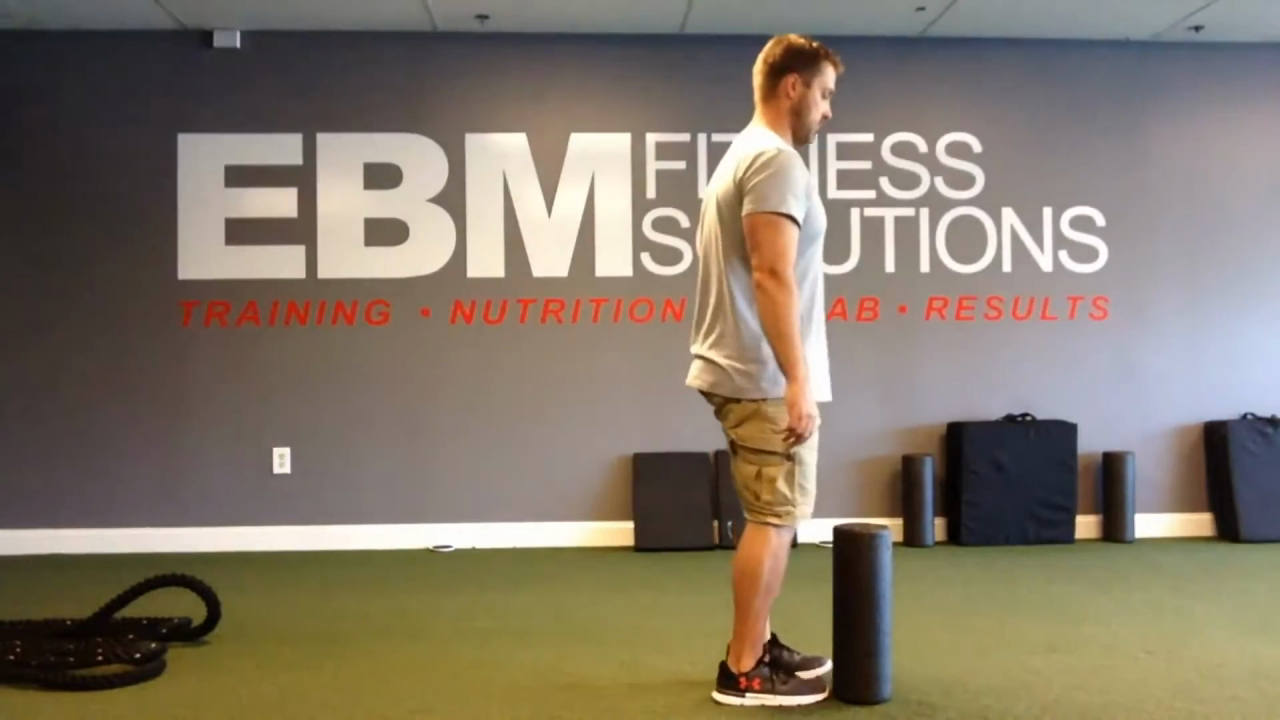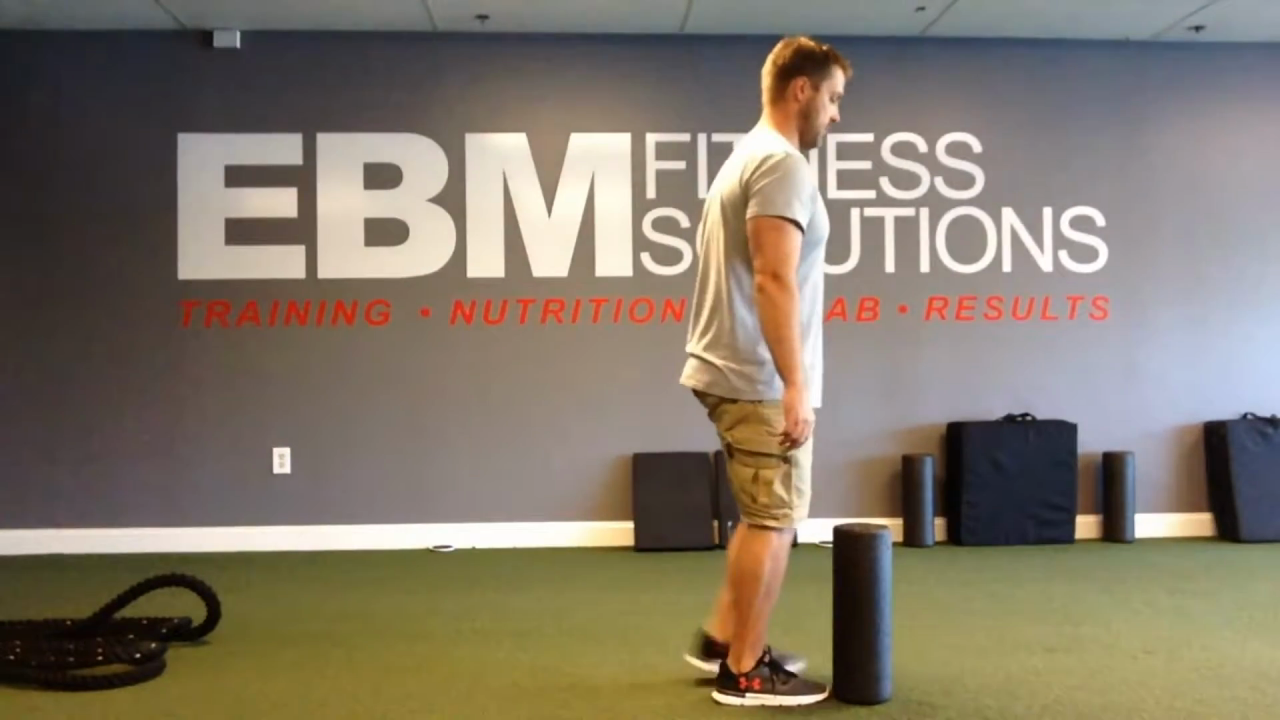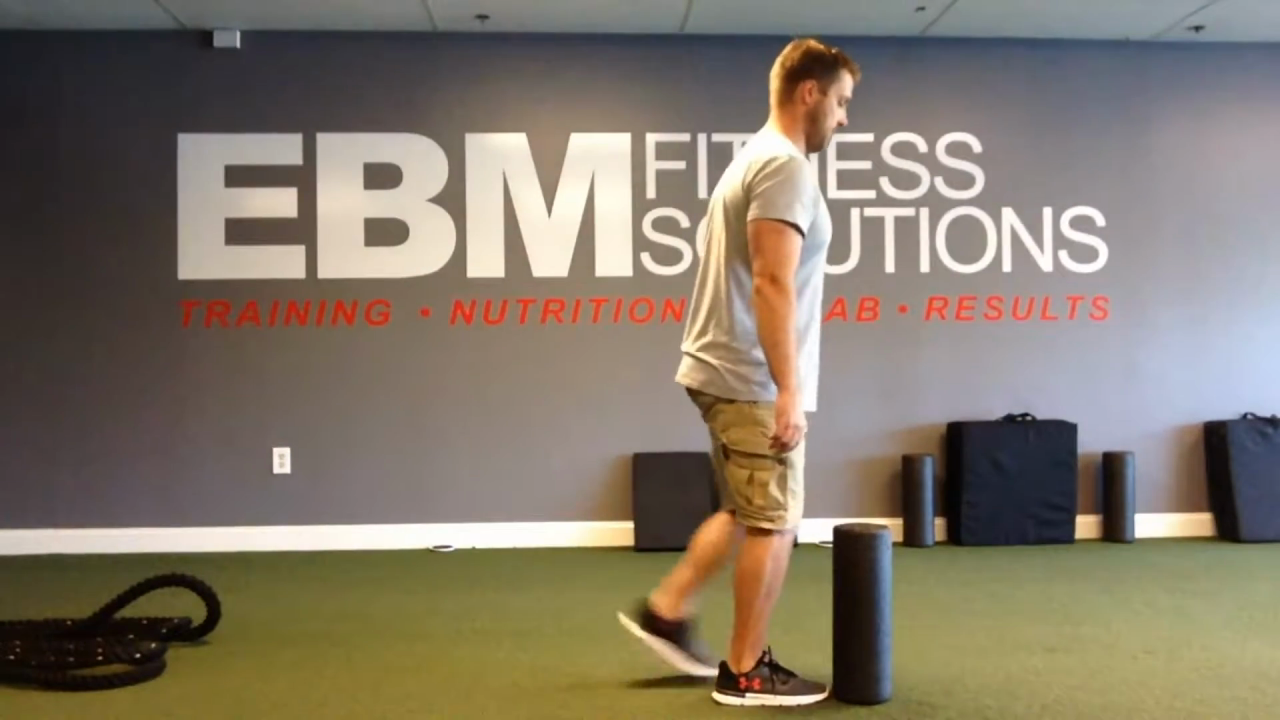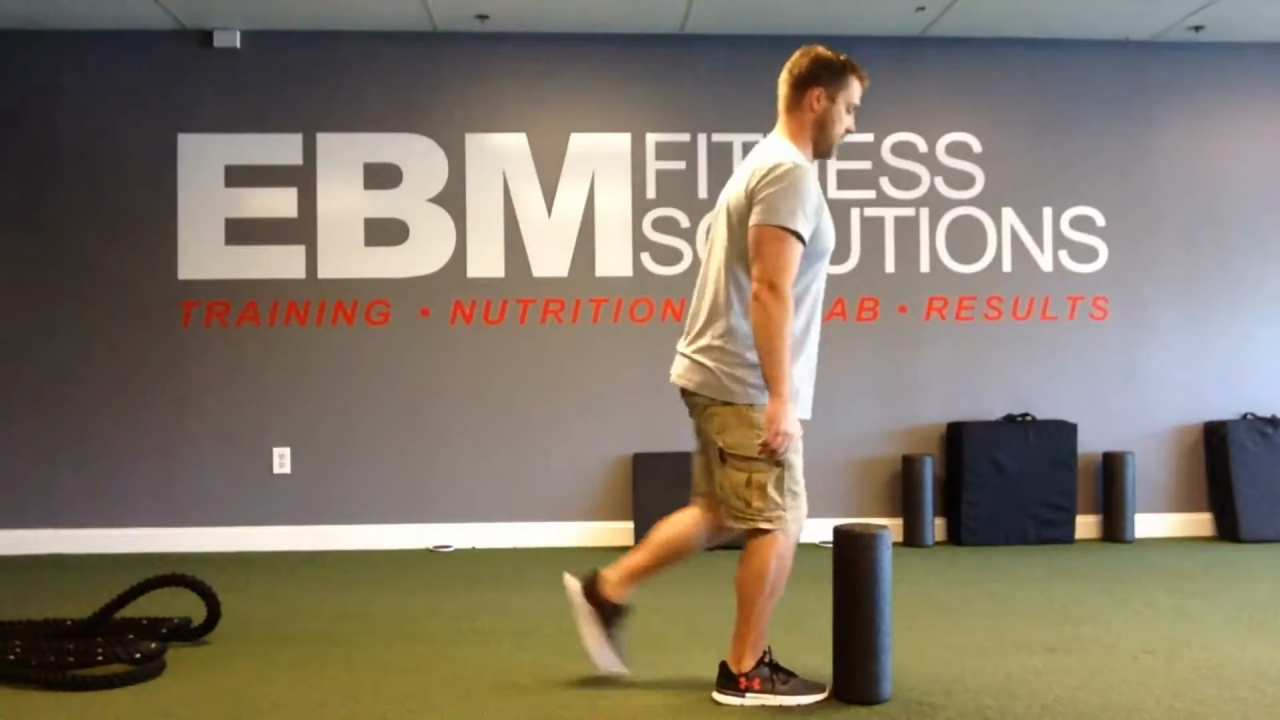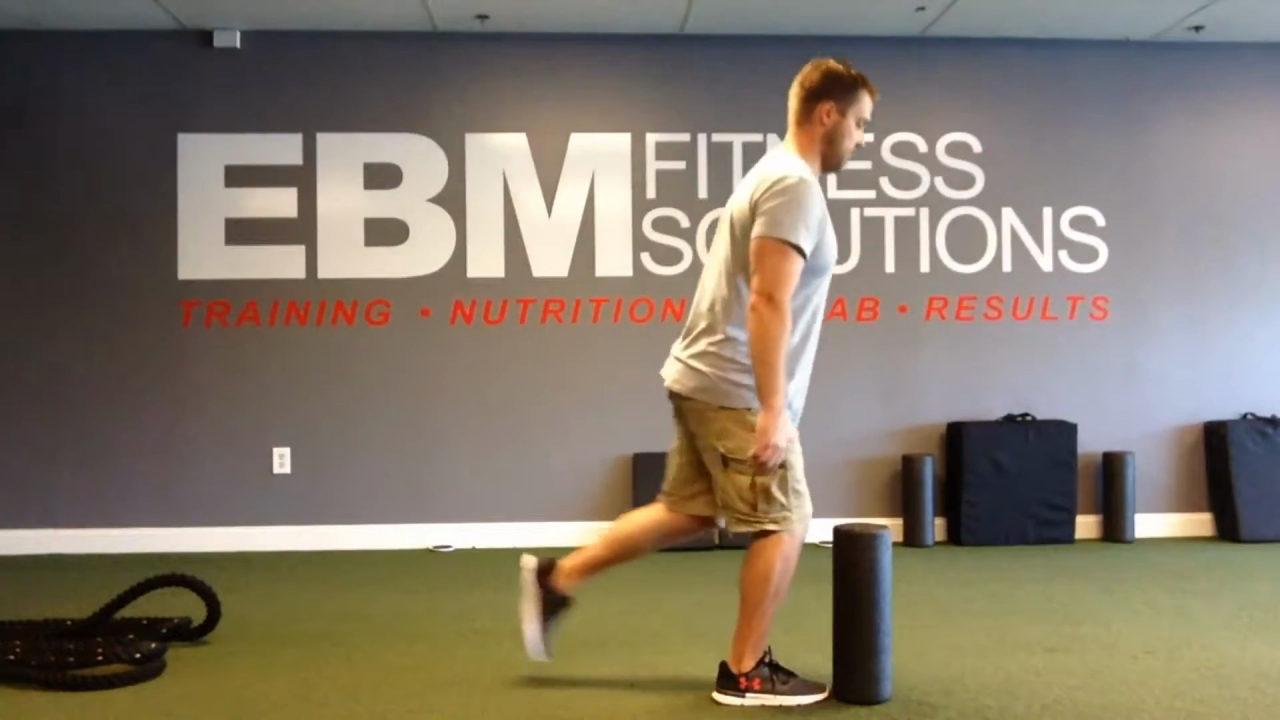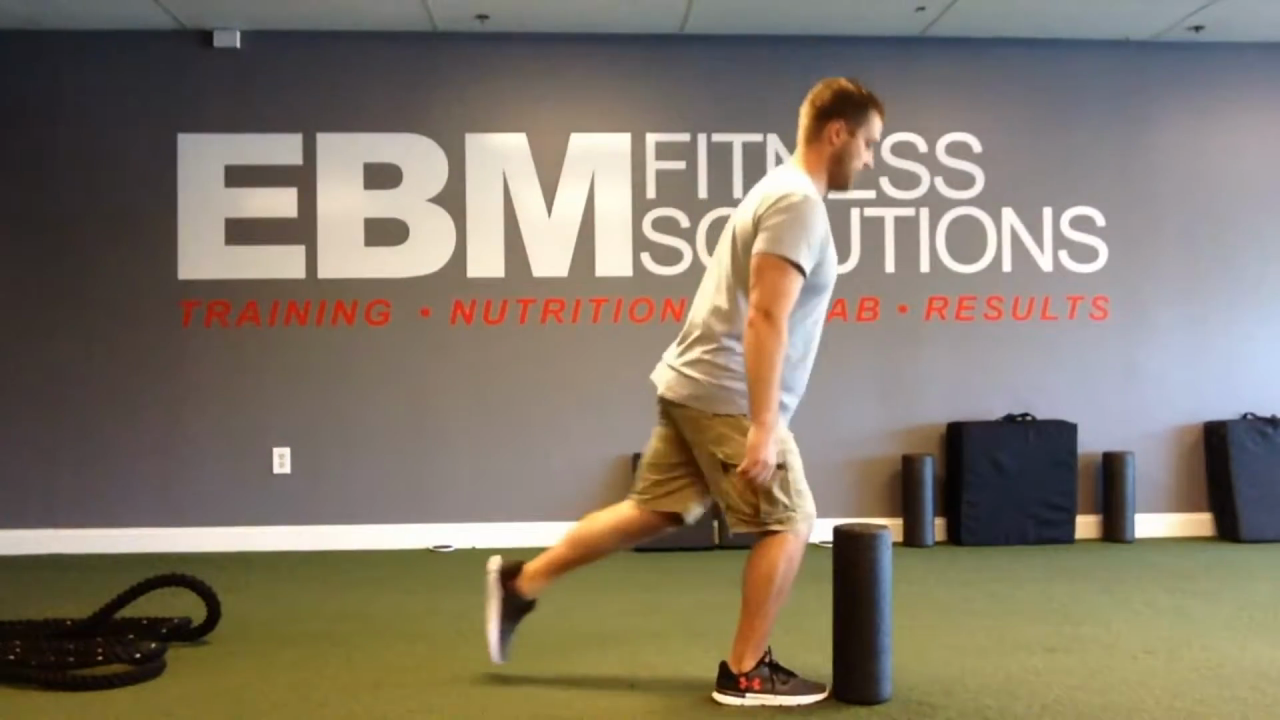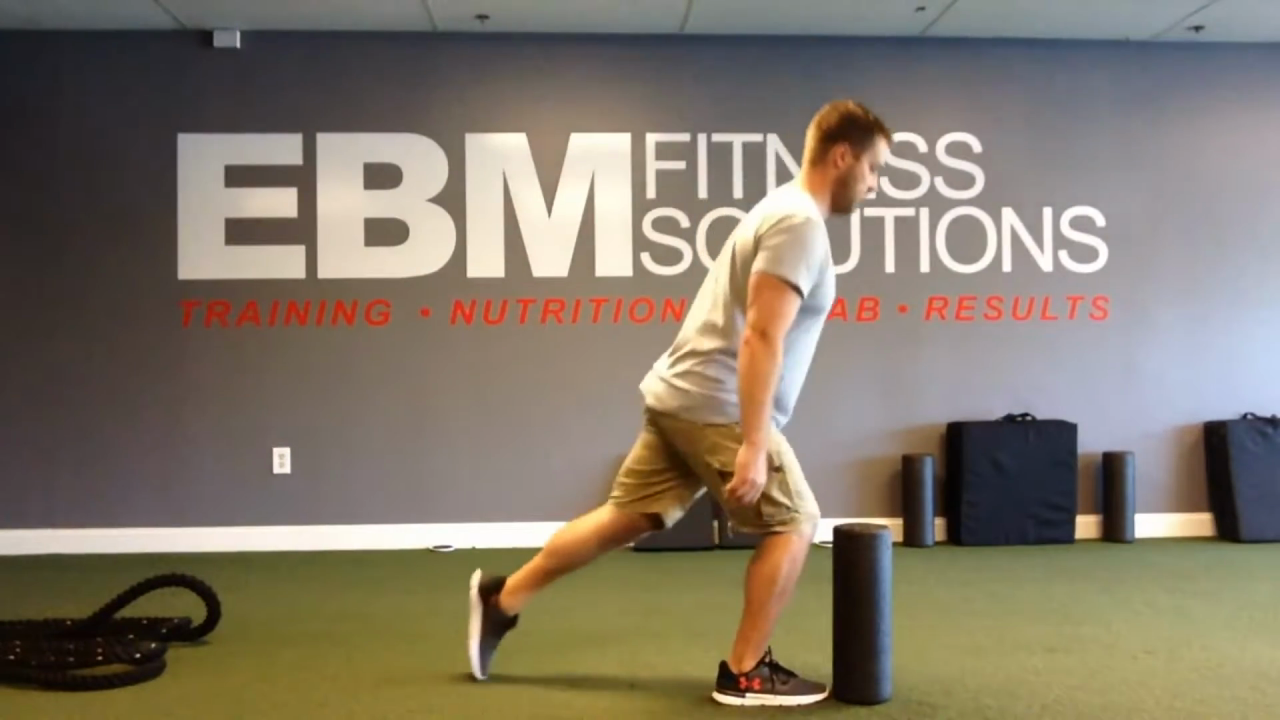
dt=0.1s
person 1, frame 1
left shoulder: (743, 155)
right shoulder: (775, 159)
right elbow: (772, 278)
right wrist: (798, 382)
left hip: (738, 370)
right hip: (762, 378)
left knee: (768, 516)
right knee: (777, 518)
left ankle: (756, 646)
right ankle: (744, 671)
person 1, frame 2
left shoulder: (749, 156)
right shoulder: (781, 163)
right elbow: (774, 282)
right wrist: (794, 387)
left hip: (735, 372)
right hip: (758, 380)
left knee: (764, 518)
right knee: (772, 521)
left ankle: (721, 638)
right ankle: (744, 671)
person 1, frame 3
left shoulder: (758, 158)
right shoulder: (785, 165)
right elbow: (770, 287)
right wrist: (788, 392)
left hip: (720, 367)
right hip: (745, 379)
left knee: (747, 514)
right knee: (774, 522)
left ankle: (668, 613)
right ankle: (744, 672)
person 1, frame 4
left shoulder: (765, 162)
right shoulder: (792, 171)
right elbow: (770, 291)
right wrist: (782, 398)
left hip: (714, 369)
right hip: (743, 381)
left knee: (719, 512)
right knee: (776, 522)
left ankle: (606, 592)
right ankle: (746, 672)
person 1, frame 5
left shoulder: (777, 175)
right shoulder: (794, 186)
right elbow: (767, 303)
left wrist: (764, 402)
right wrist: (772, 412)
left hip: (703, 374)
right hip: (729, 384)
left knee: (685, 513)
right knee: (781, 523)
left ankle: (553, 583)
right ankle: (744, 672)
person 1, frame 6
left shoulder: (781, 189)
right shoulder: (800, 204)
right elbow: (766, 319)
left wrist: (759, 416)
right wrist: (764, 427)
left hip: (694, 382)
right hip: (723, 391)
left knee: (651, 512)
right knee: (788, 524)
left ankle: (522, 584)
right ankle: (745, 671)
person 1, frame 7
left shoulder: (785, 210)
right shoulder: (799, 225)
right elbow: (762, 338)
left wrist: (751, 434)
right wrist: (754, 447)
left hip: (682, 392)
right hip: (712, 401)
left knee: (624, 518)
right knee: (791, 522)
left ankle: (499, 601)
right ankle: (745, 673)
